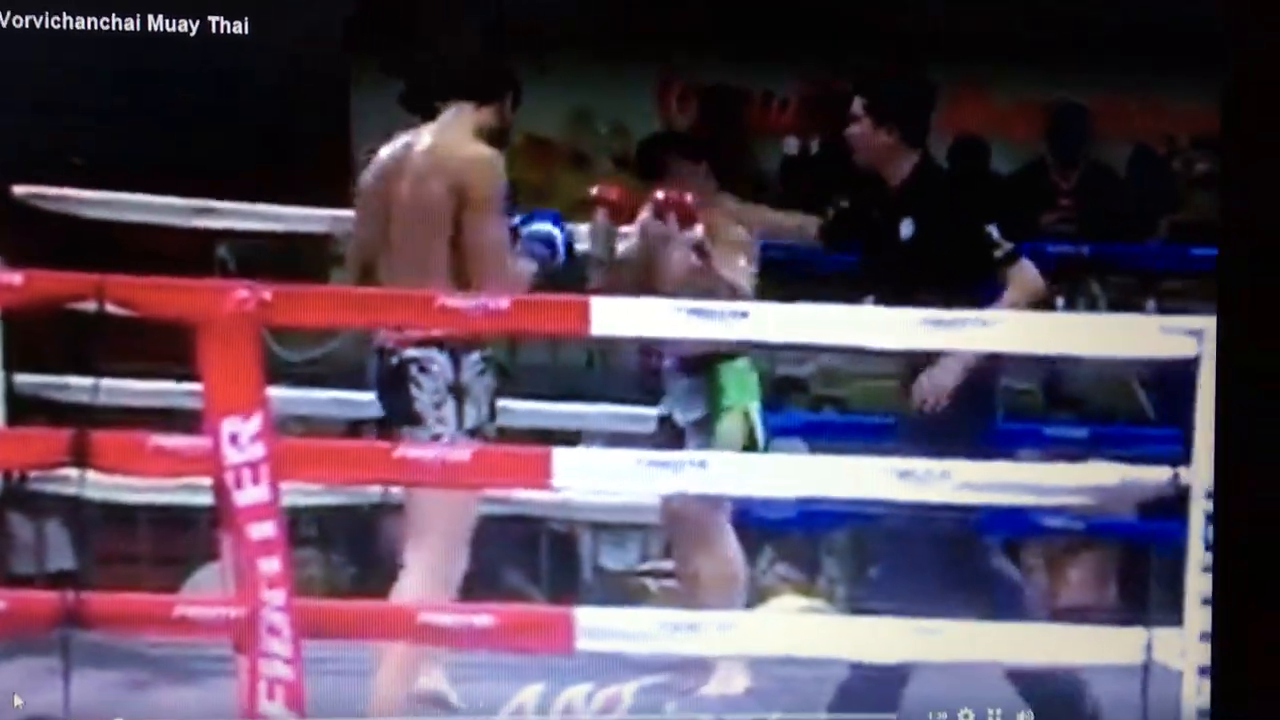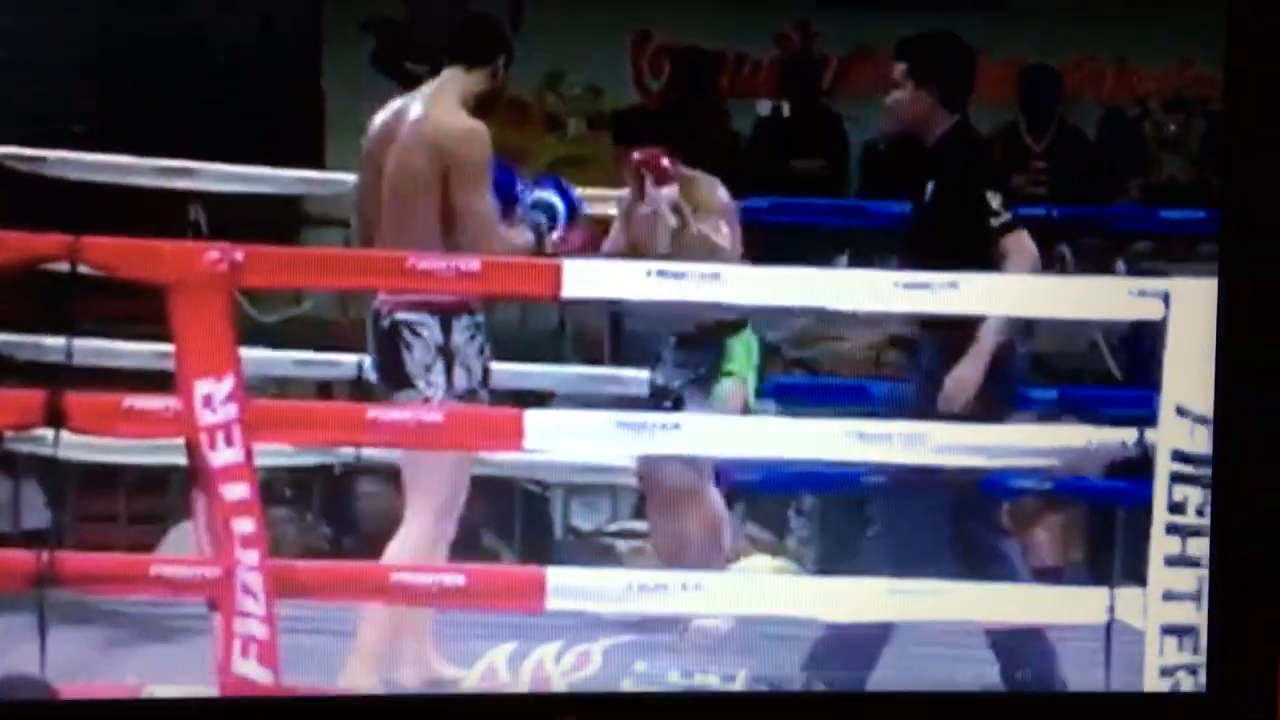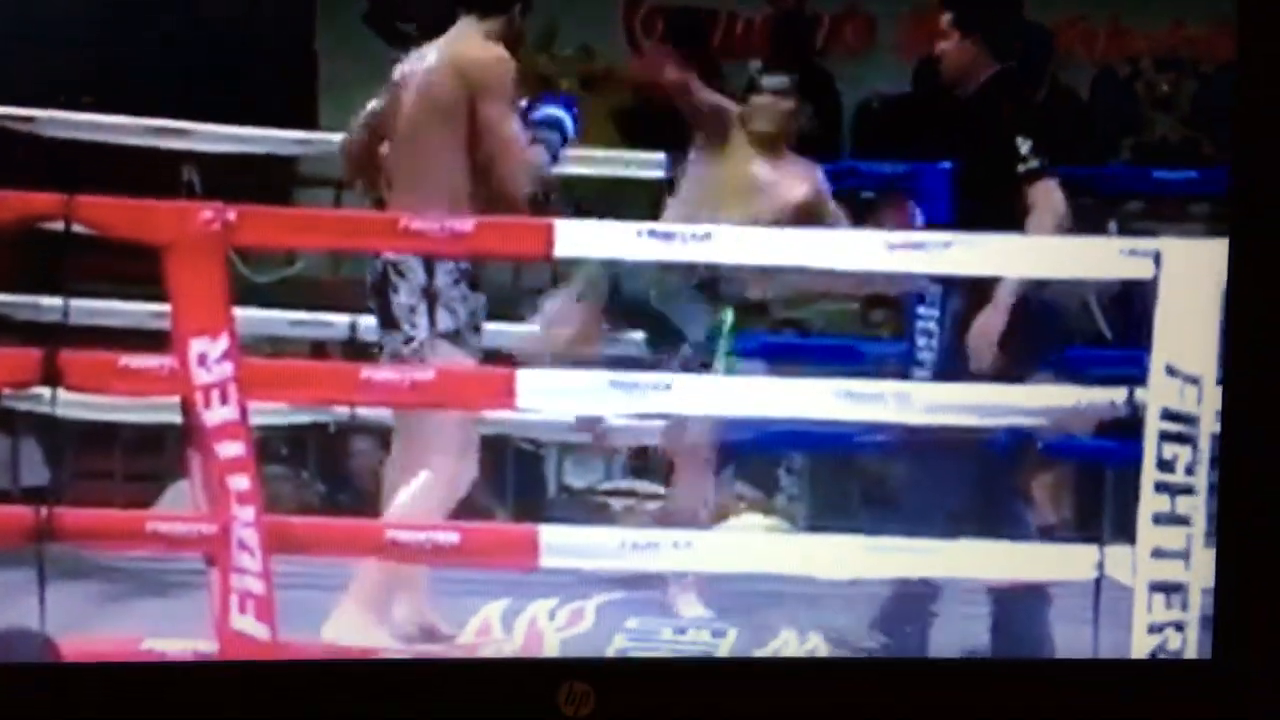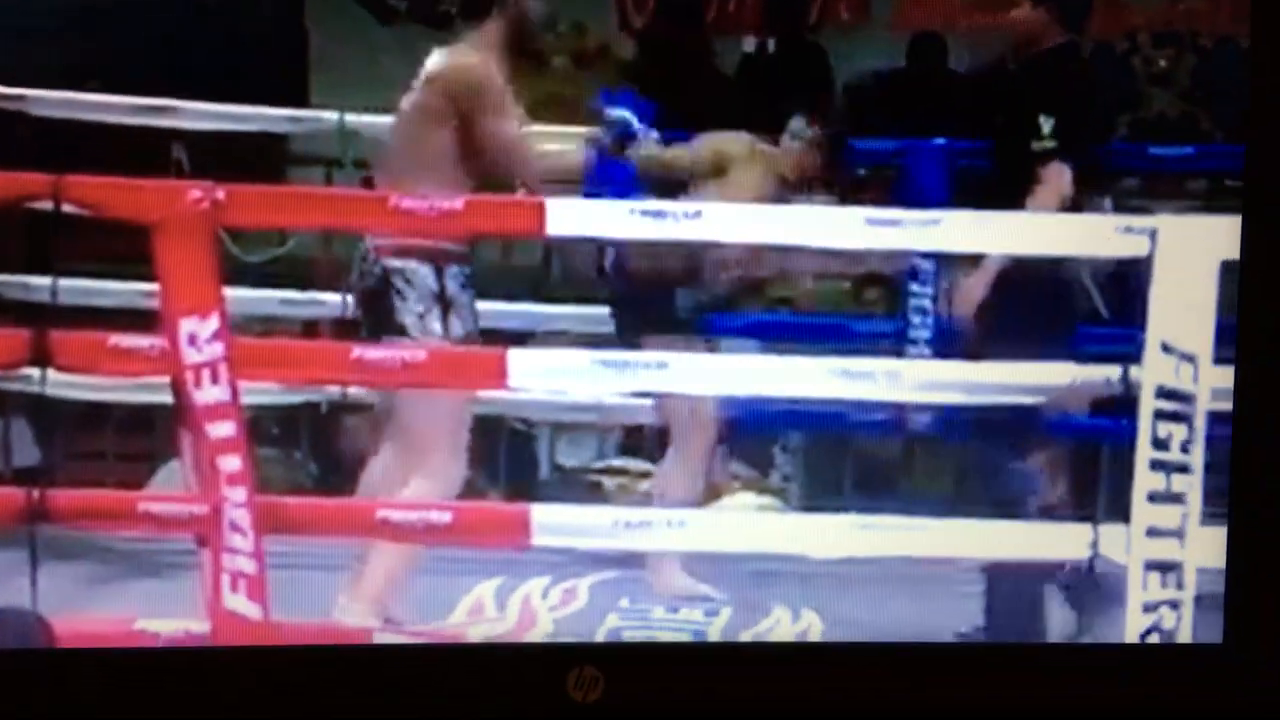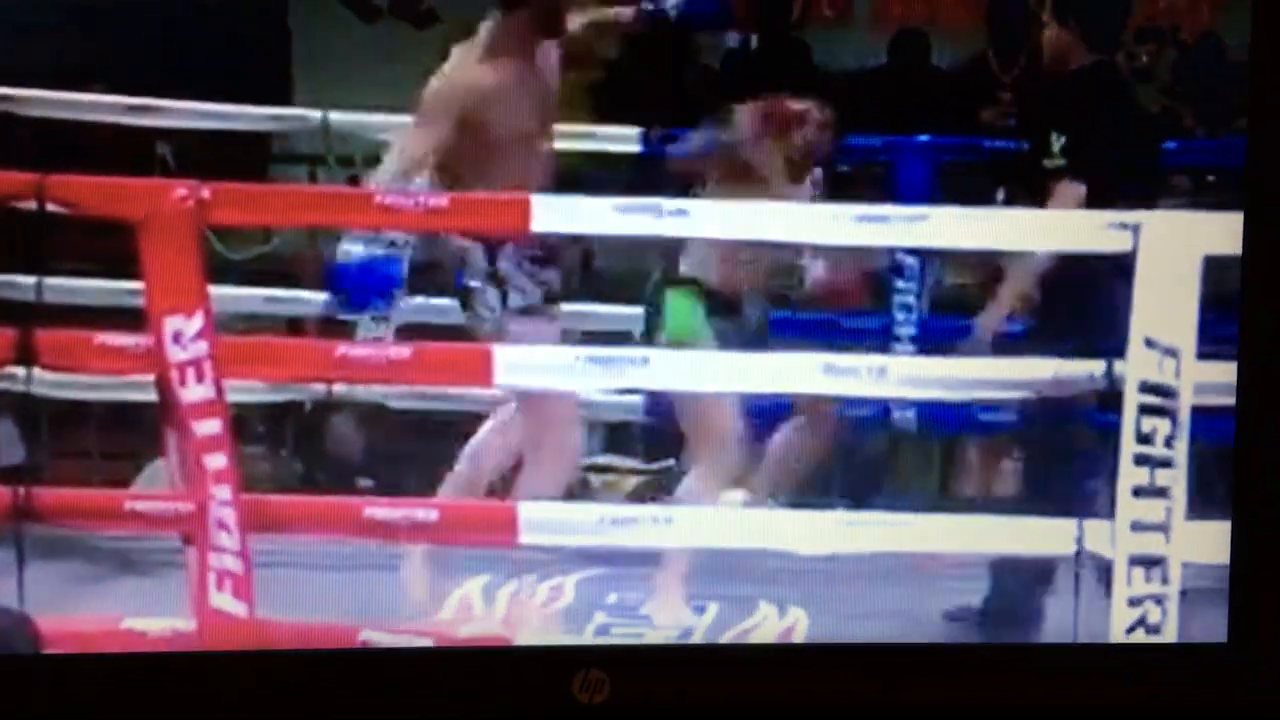
dt=0.3s
person 1, frame 1
left shoulder: (940, 201)
right shoulder: (887, 203)
left elbow: (1027, 283)
right elbow: (813, 230)
left wrist: (956, 360)
left hip: (951, 398)
right hip: (925, 399)
left knee: (901, 552)
right knee: (966, 553)
person 1, frame 2
left shoulder: (965, 164)
right shoulder: (947, 163)
left elbow: (1022, 257)
left wrist: (974, 358)
left hip: (968, 368)
right hip: (956, 363)
left knee: (903, 522)
right knee: (971, 525)
left ankle: (833, 674)
right ankle: (1033, 674)
person 1, frame 3
left shoulder: (998, 111)
right shoulder: (987, 111)
left elbow: (1049, 207)
left wrist: (997, 308)
left hip: (1000, 322)
right hip: (994, 315)
left knee: (939, 471)
right knee: (991, 483)
left ankle: (903, 629)
right ankle: (1022, 638)
person 1, frame 4
left shoulder: (1046, 79)
right shoulder: (1069, 76)
left elbow: (1053, 186)
left wrist: (983, 271)
left hip: (1025, 286)
right hip: (1040, 285)
left knee: (1002, 444)
right knee: (1006, 442)
right ankle: (1011, 616)
person 1, frame 5
left shoulder: (1077, 99)
right shoulder: (1115, 96)
left elbow: (1066, 209)
left wrist: (1005, 296)
left hip: (1086, 297)
right hip: (1103, 293)
left knee: (1075, 463)
right knee: (1054, 451)
right ankle: (1011, 605)
person 2, frame 1
left shoulder: (387, 158)
right shoulder: (478, 162)
left elbow: (361, 267)
right elbow: (492, 287)
right wrist: (538, 251)
left hip: (395, 352)
right hip: (445, 359)
left knee: (435, 535)
right knee: (437, 555)
left ankle: (421, 664)
person 2, frame 2
left shoulder: (385, 120)
right shoulder: (462, 132)
right elbow: (485, 253)
right wrist: (538, 226)
left hip: (395, 317)
right hip: (439, 325)
left knee: (437, 500)
right knee: (428, 516)
left ankle: (419, 654)
right ankle: (361, 675)
person 2, frame 3
left shoulder: (415, 64)
right shoulder: (488, 61)
left elbow: (355, 154)
right elbow: (515, 181)
right wrist: (548, 136)
left hip: (402, 263)
right hip: (433, 269)
left knee: (417, 446)
right knee: (451, 463)
left ankle: (408, 603)
right ankle: (355, 612)
person 2, frame 4
left shoulder: (459, 70)
right shoulder: (473, 72)
right elbow: (533, 173)
left hip: (390, 269)
right hip: (424, 276)
left knee: (402, 444)
right knee: (440, 470)
left ankle: (358, 593)
right ankle: (363, 616)
person 2, frame 5
right shoulder: (463, 81)
right elbow: (399, 169)
left hip: (529, 252)
right hip: (499, 262)
left knee: (527, 413)
right knee: (560, 438)
left ankle: (427, 542)
person 3, frame 1
left shoulder: (731, 221)
right shoulder: (650, 220)
left elbow: (737, 300)
right elbow: (613, 292)
left wrist: (698, 254)
right wrist: (603, 241)
left hip: (721, 375)
right hip: (677, 373)
left knee: (704, 511)
right knee: (678, 514)
left ankle: (732, 661)
person 3, frame 2
left shoulder: (706, 192)
right shoulder: (634, 203)
left elbow: (721, 261)
left wrist: (675, 215)
left hip: (720, 346)
right hip: (679, 348)
left knee: (687, 470)
right knee: (654, 475)
person 3, frame 3
left shoulder: (806, 181)
right shoulder: (723, 127)
right elbow: (687, 91)
right wrist: (668, 71)
left hip: (704, 305)
right hip: (657, 266)
left knee: (696, 447)
left ankle: (684, 585)
person 3, frame 4
right shoulder: (737, 153)
right elbow: (656, 161)
right wrist: (620, 160)
left hip: (679, 299)
right hip: (649, 265)
left knee: (699, 434)
left ankle: (664, 569)
person 3, frame 5
left shoulder: (805, 181)
right shoulder: (748, 159)
left elbow: (797, 252)
right elbow: (688, 157)
left wrist: (821, 270)
right wrist: (749, 125)
left hip: (742, 313)
right hip: (696, 307)
left knee: (823, 412)
right knee: (723, 457)
left ankle: (745, 500)
right ankle: (667, 588)
